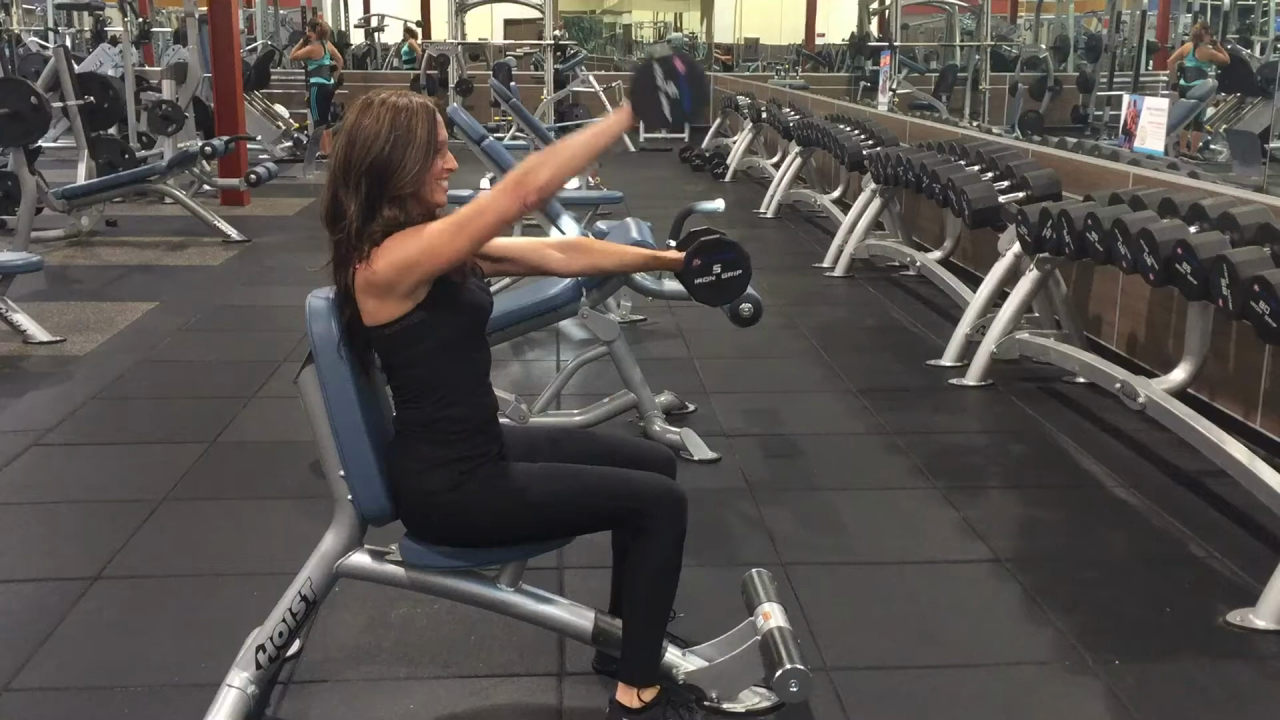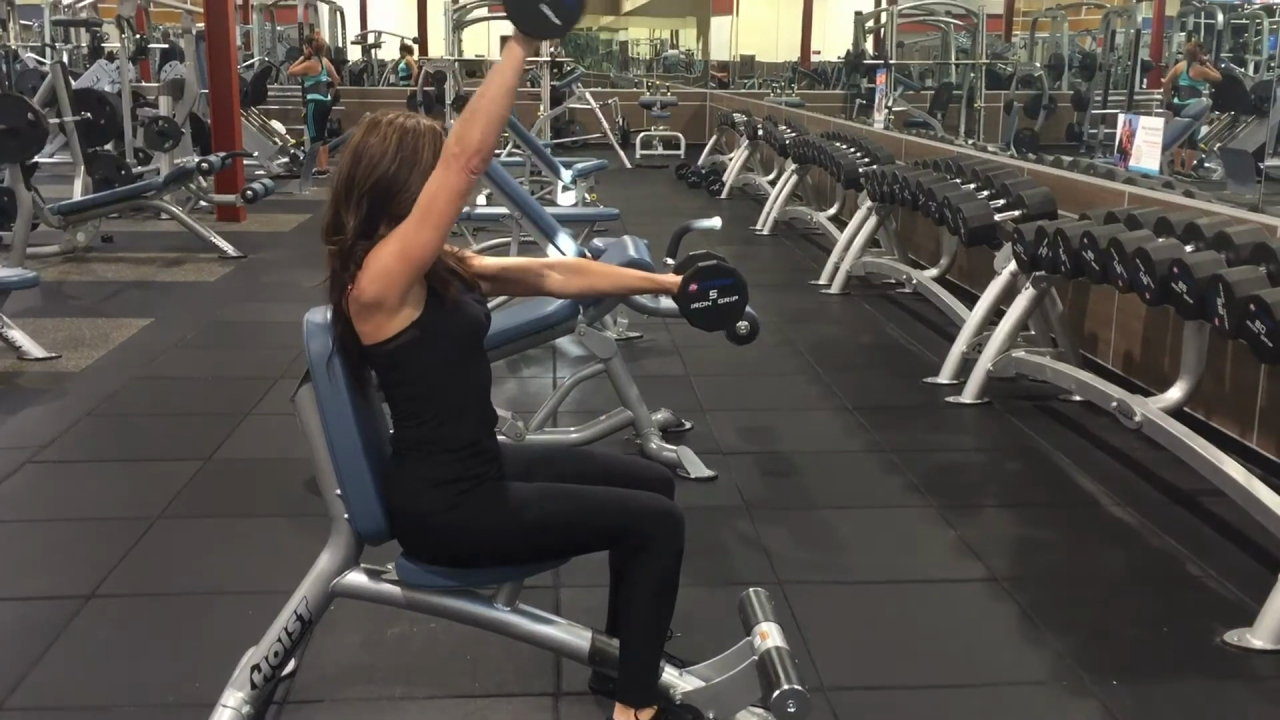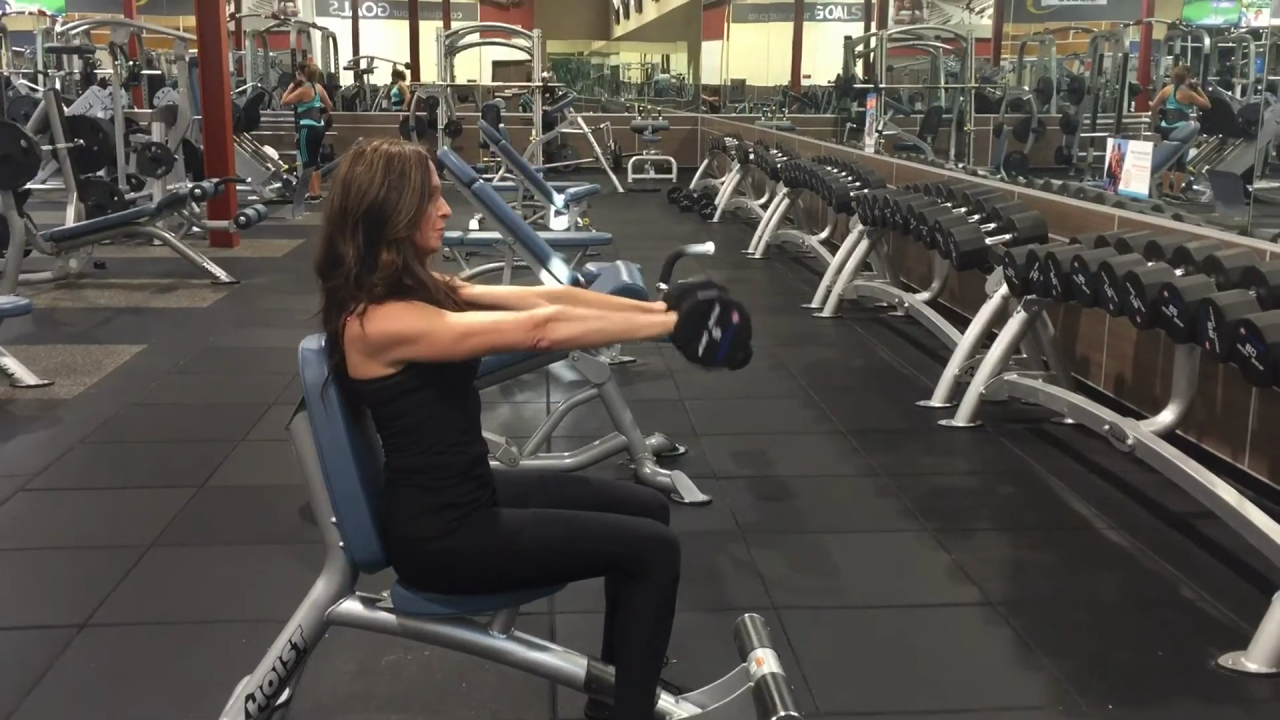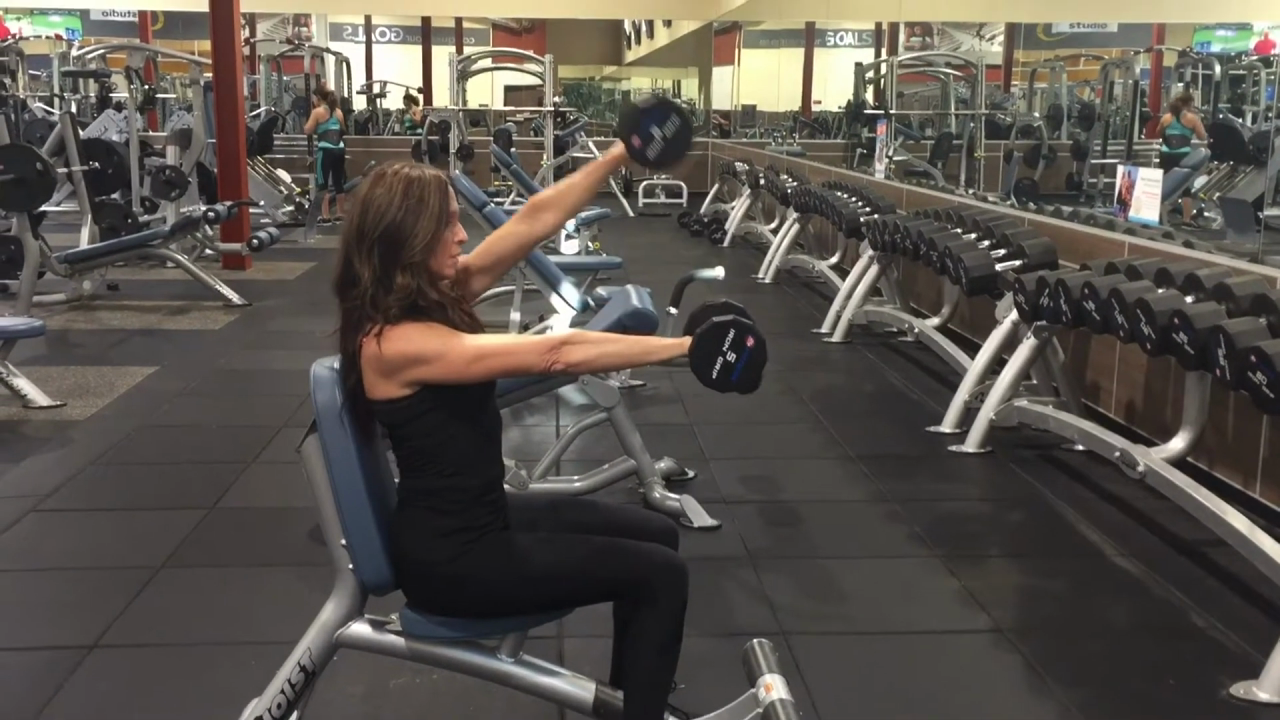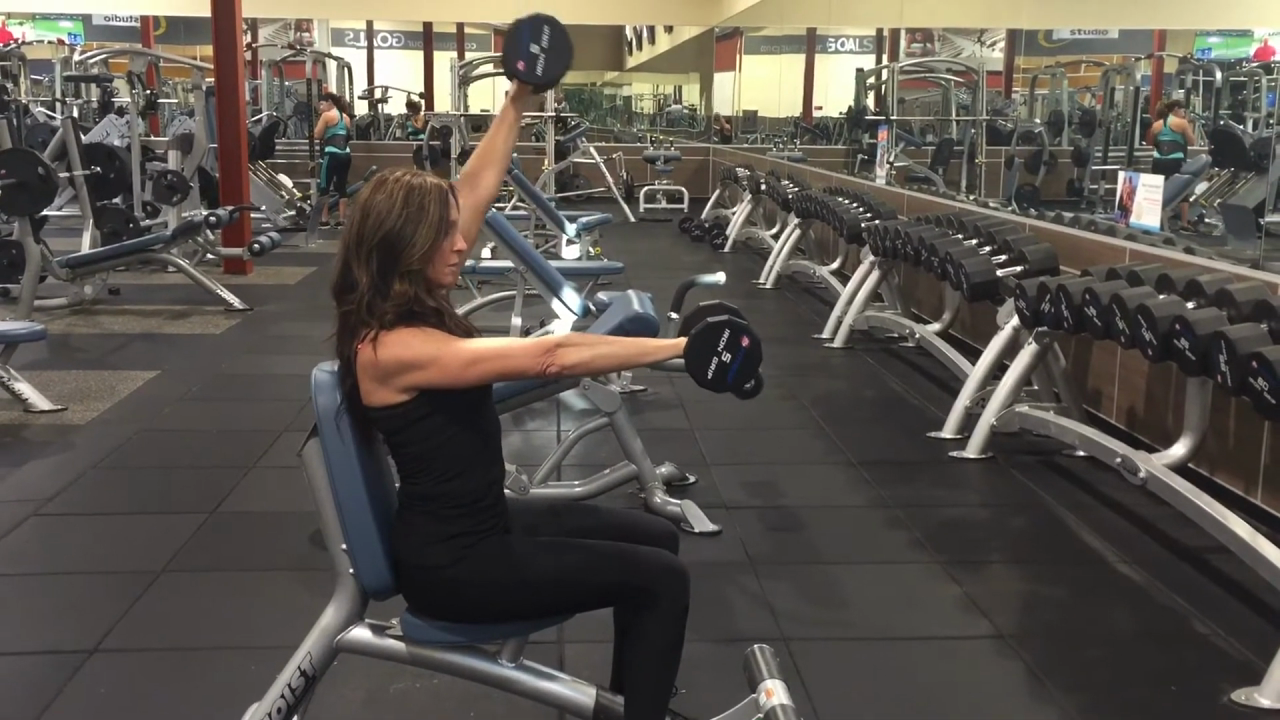
dt=1s
person 1, frame 1
left shoulder: (421, 244)
right shoulder: (389, 261)
left elbow: (555, 253)
right elbow: (522, 189)
left wrist: (669, 258)
right wrist: (626, 113)
left hip: (475, 451)
right hip: (447, 486)
left knee: (654, 465)
right knee: (660, 502)
left ankle: (628, 641)
person 1, frame 2
left shoulder: (434, 269)
right shoulder: (380, 279)
left elbow: (557, 273)
right elbow: (466, 160)
left wrist: (666, 282)
right wrist: (519, 47)
left hip: (475, 468)
right hip: (444, 506)
left knee: (652, 483)
right knee: (658, 523)
left ankle: (622, 656)
person 1, frame 3
left shoulder: (415, 290)
right shoulder: (380, 322)
left elbow: (543, 297)
right elbow: (540, 329)
left wrist: (660, 308)
right wrist: (672, 322)
left hip: (470, 493)
right hip: (441, 534)
left knee: (647, 508)
right knee: (653, 548)
person 1, frame 4
left shoulder: (437, 296)
right shoulder: (394, 342)
left elbow: (533, 221)
right elbow: (554, 354)
left wrist: (617, 158)
right wrist: (684, 347)
left hip: (481, 516)
right hip: (451, 556)
left knee: (655, 536)
right knee: (660, 574)
person 1, frame 5
left shoulder: (412, 308)
right shoulder: (391, 348)
left elbow: (478, 187)
right elbow: (548, 356)
left wrist: (516, 99)
right wrist: (681, 345)
left hip: (481, 521)
right hip: (451, 560)
left knee: (655, 539)
right knee: (662, 578)
